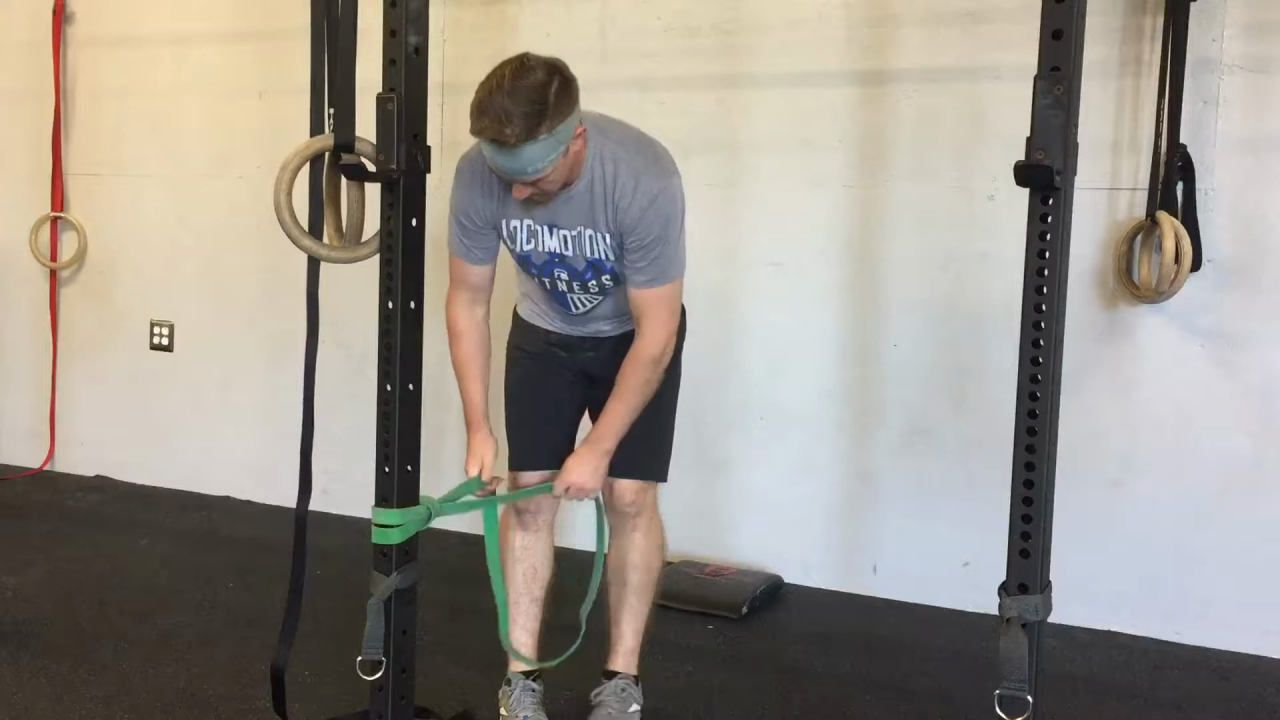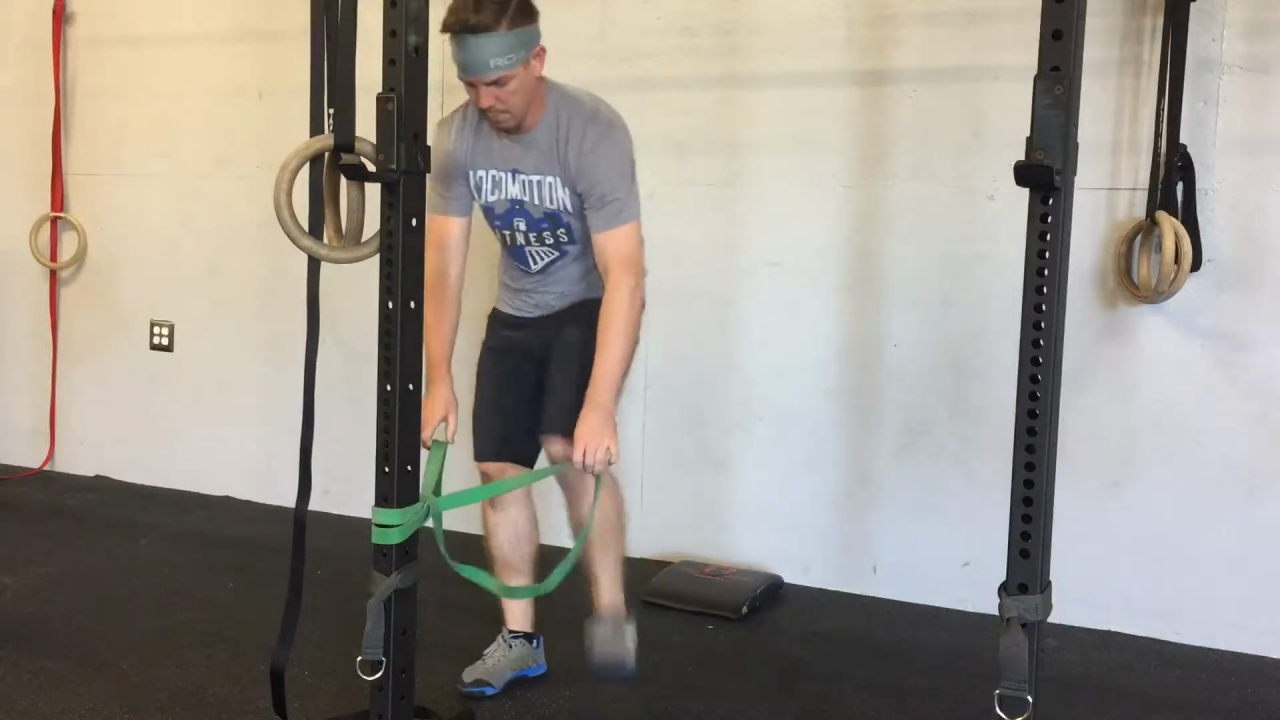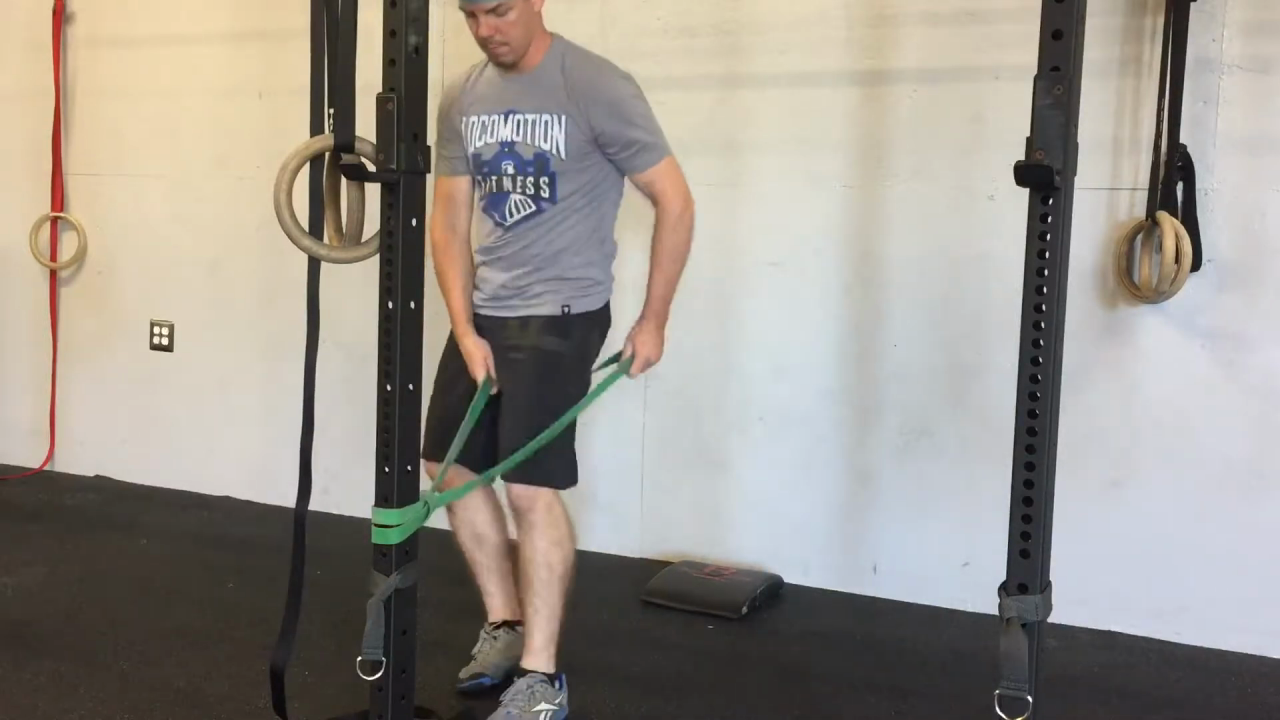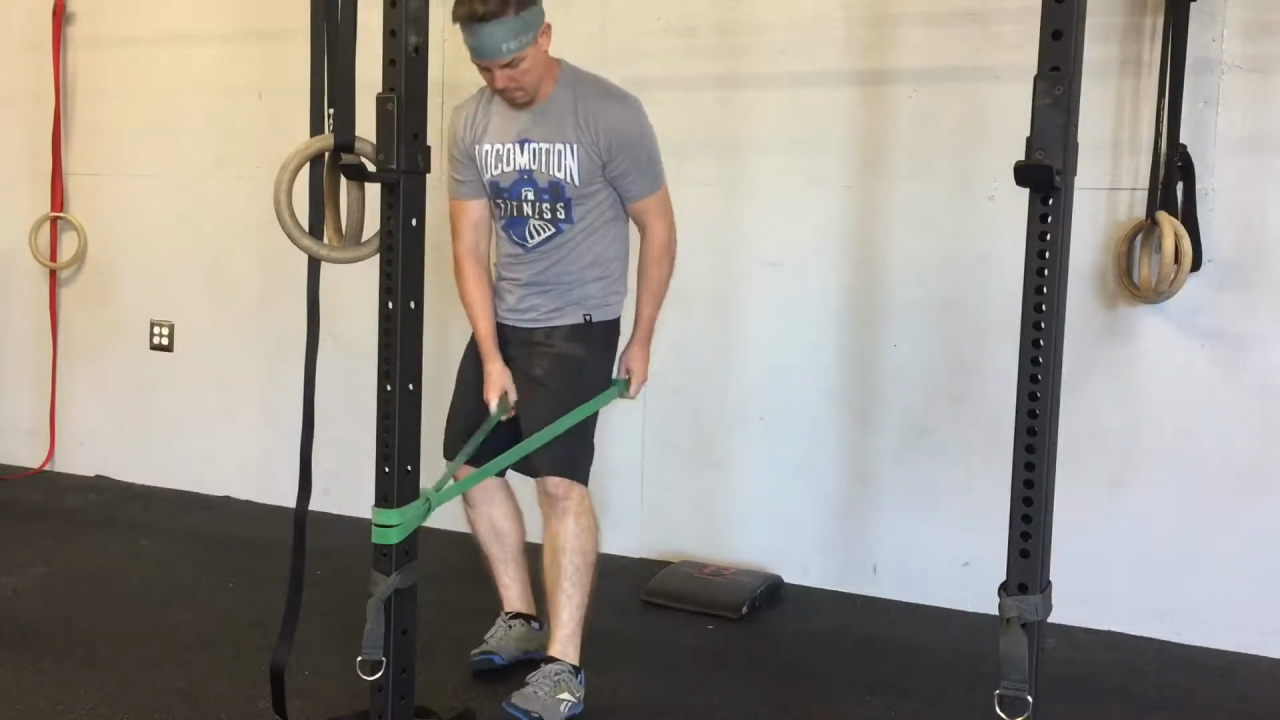
dt=1s
person 1, frame 1
left shoulder: (645, 179)
right shoulder: (478, 174)
left elbow: (656, 334)
right elbow: (467, 301)
left wrist: (598, 448)
right wrist: (477, 428)
left hip: (633, 335)
right hip: (544, 334)
left knee: (630, 497)
right knee: (527, 495)
person 1, frame 2
left shoulder: (594, 132)
right shoulder: (455, 138)
left elbow: (623, 276)
right elbow: (443, 262)
left wrist: (599, 406)
right wrist: (438, 379)
left hip: (589, 304)
right hip: (517, 312)
left knee: (576, 459)
right knee: (499, 470)
left ankle: (610, 611)
right ankle: (520, 638)
person 1, frame 3
left shoulder: (596, 88)
right shoulder: (461, 98)
left elbow: (674, 201)
right elbow: (449, 222)
left wrist: (653, 321)
right wrist: (465, 331)
left hip: (560, 316)
right hip: (484, 314)
left knee: (532, 490)
right knee: (450, 469)
right ankle: (505, 626)
person 1, frame 4
left shoulder: (611, 114)
right shoulder: (470, 122)
left elbow: (657, 232)
right elbow: (470, 246)
left wrist: (640, 341)
right wrist: (491, 357)
left hip: (577, 325)
right hip: (503, 321)
left knee: (560, 483)
right knee: (470, 466)
right ankle: (521, 619)
